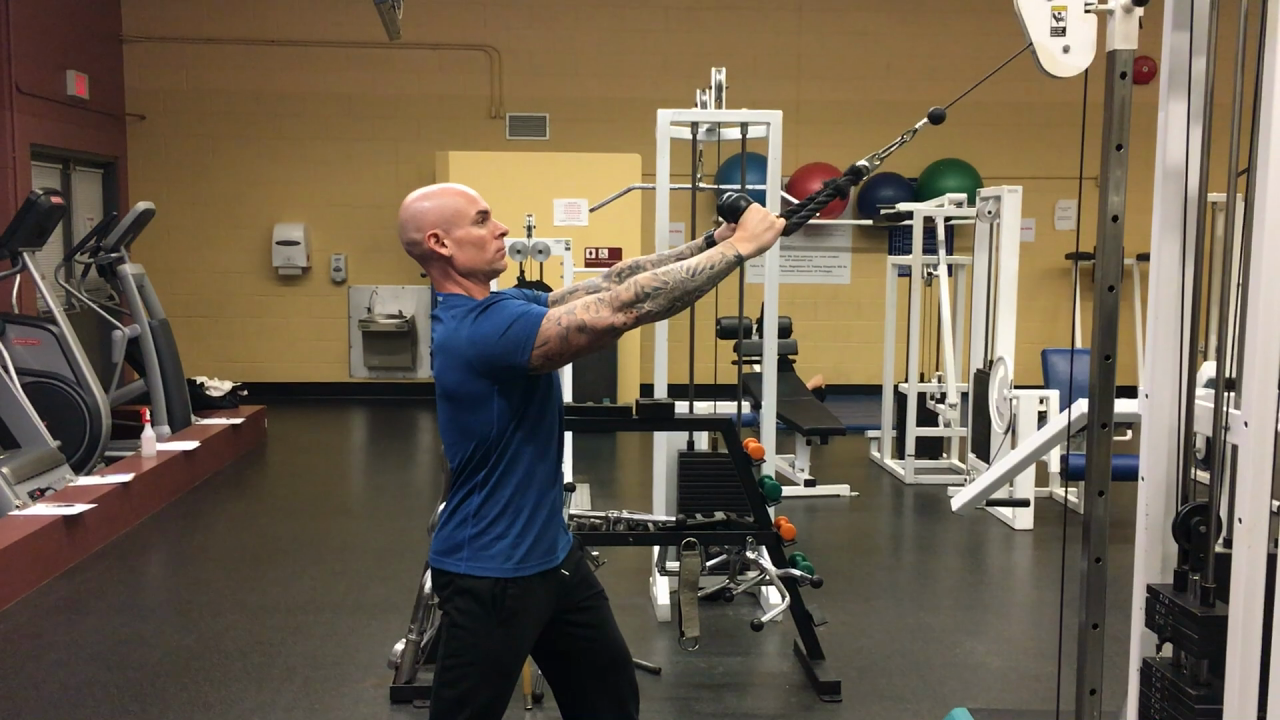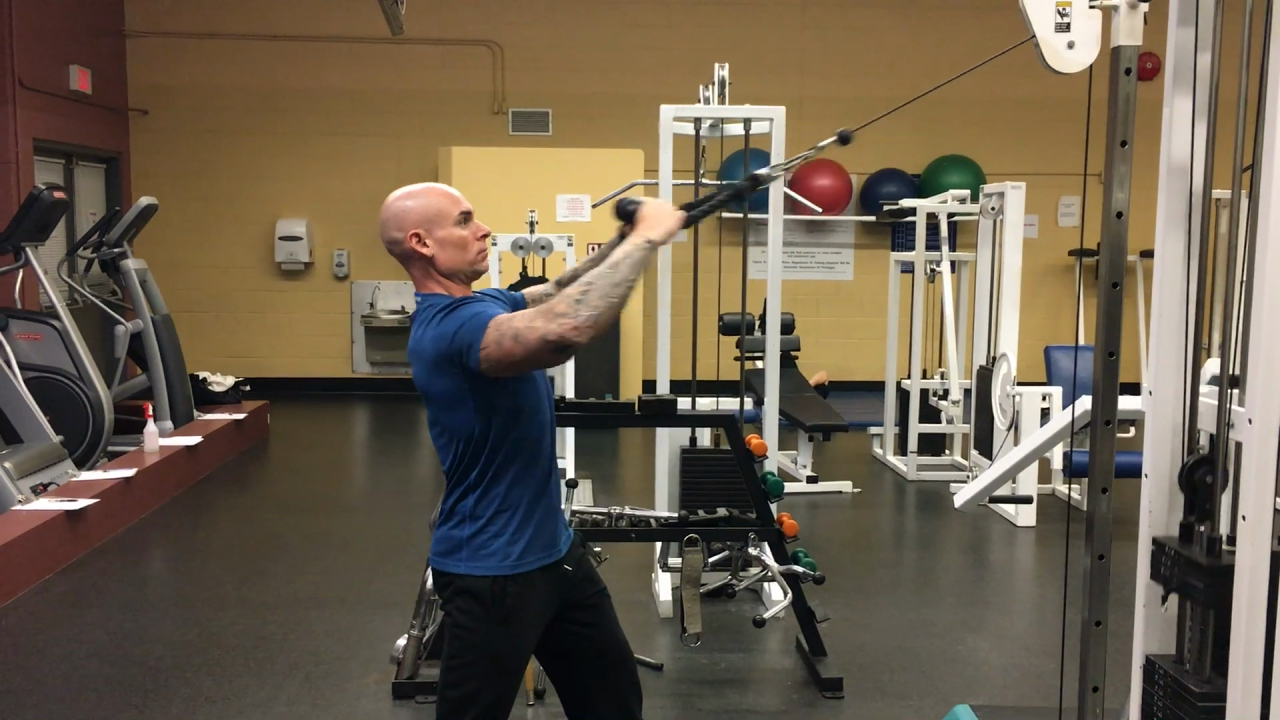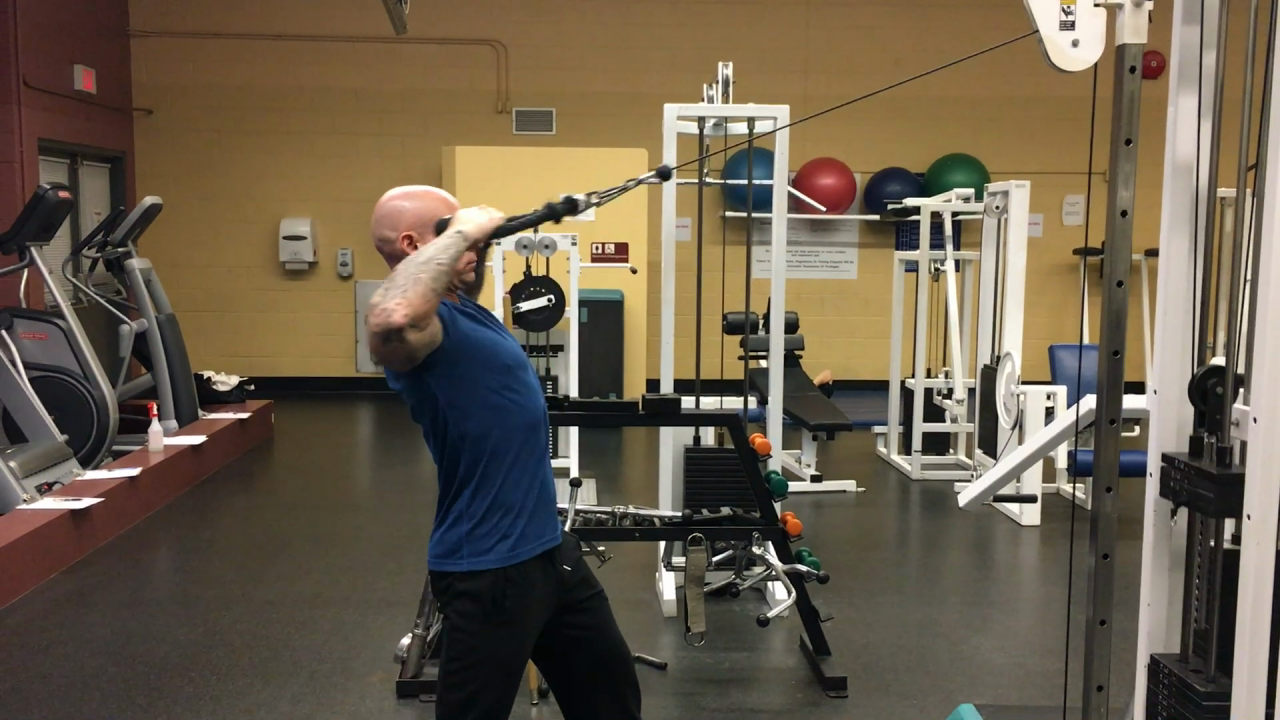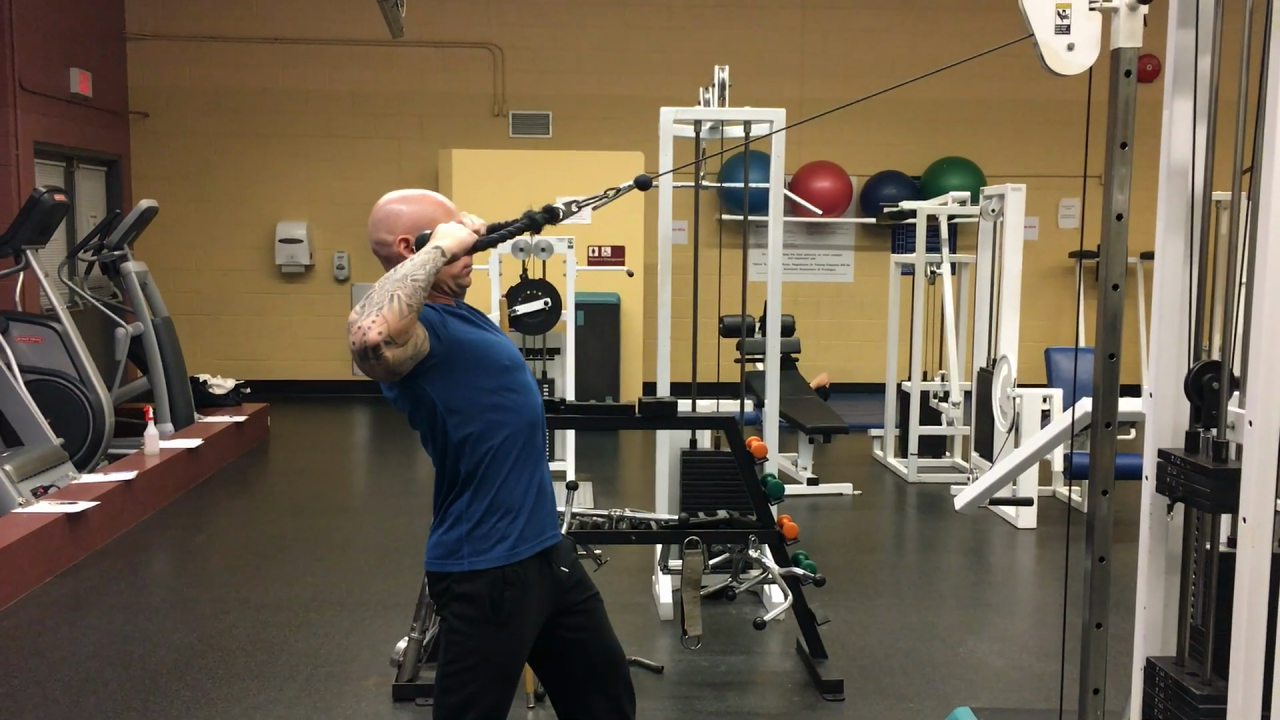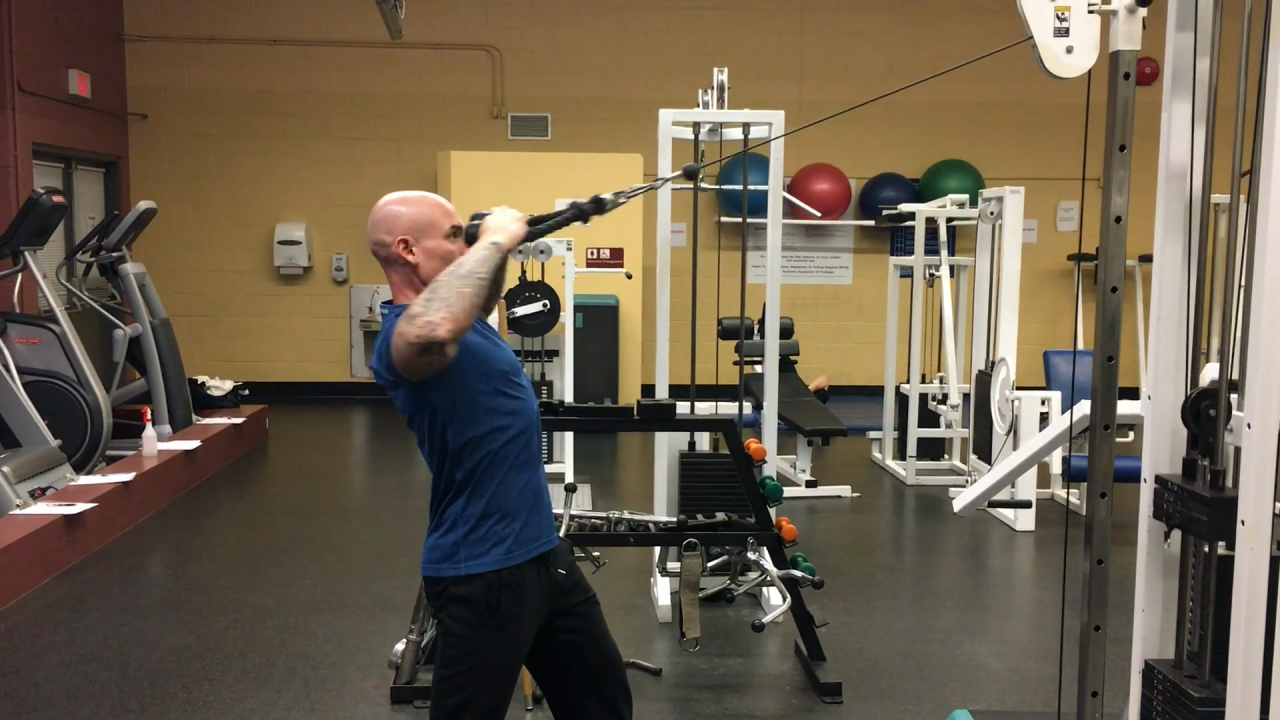
dt=0.4s
person 1, frame 1
left shoulder: (495, 306)
right shoulder: (480, 330)
left elbow: (607, 285)
right elbow: (622, 310)
left wrist: (712, 241)
right wrist: (739, 248)
left hip: (549, 552)
right hip: (490, 571)
person 1, frame 2
left shoulder: (483, 304)
right shoulder: (450, 328)
left elbow: (560, 294)
right elbow: (570, 327)
left wrist: (630, 238)
right wrist: (644, 237)
left hip: (550, 547)
right hip: (492, 569)
person 1, frame 3
left shoulder: (454, 311)
right shoulder: (422, 326)
right elbow: (390, 316)
left wrist: (477, 237)
right wrist: (457, 233)
left hip: (547, 546)
right hip: (489, 567)
person 1, frame 4
left shoulder: (449, 314)
right shoulder: (413, 329)
right elbow: (369, 335)
left wrist: (465, 239)
right wrist: (441, 248)
left hip: (544, 547)
right hip: (487, 567)
person 1, frame 5
left shoulder: (437, 316)
right shoulder: (409, 334)
left elbow: (476, 304)
right elbow: (436, 331)
left wrist: (497, 241)
right wrist: (493, 242)
left hip: (539, 548)
right hip: (483, 570)
